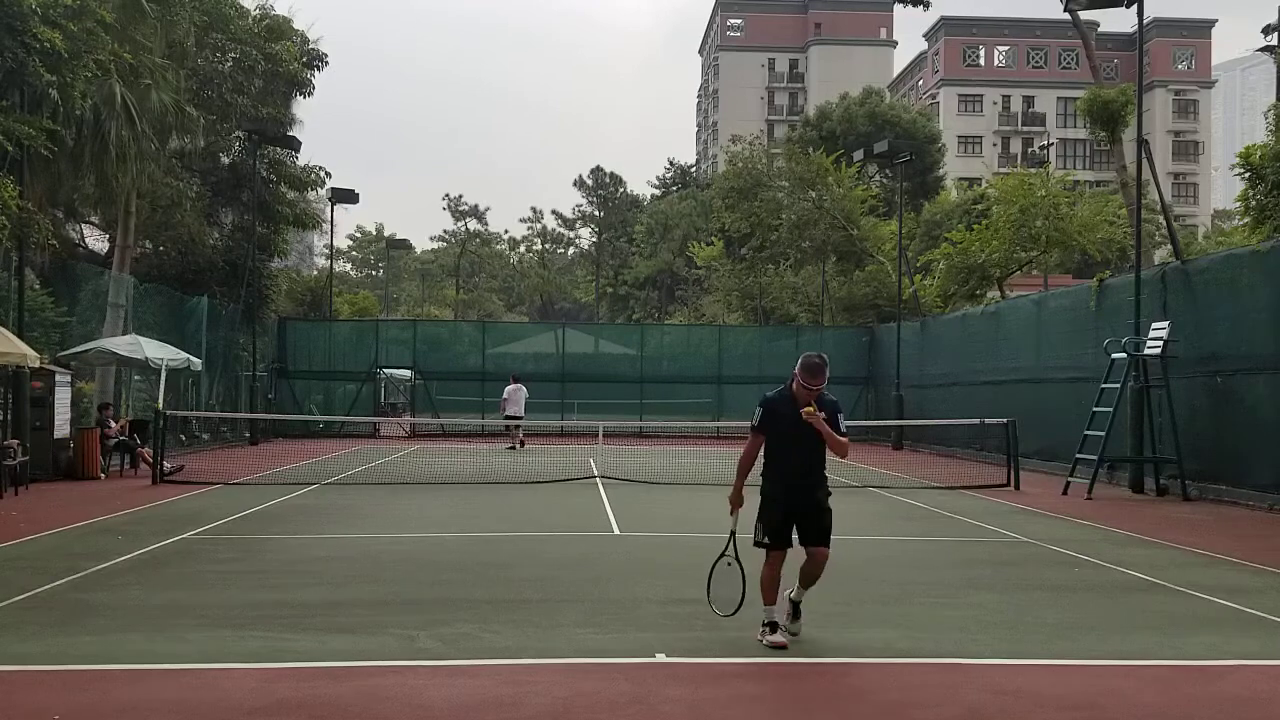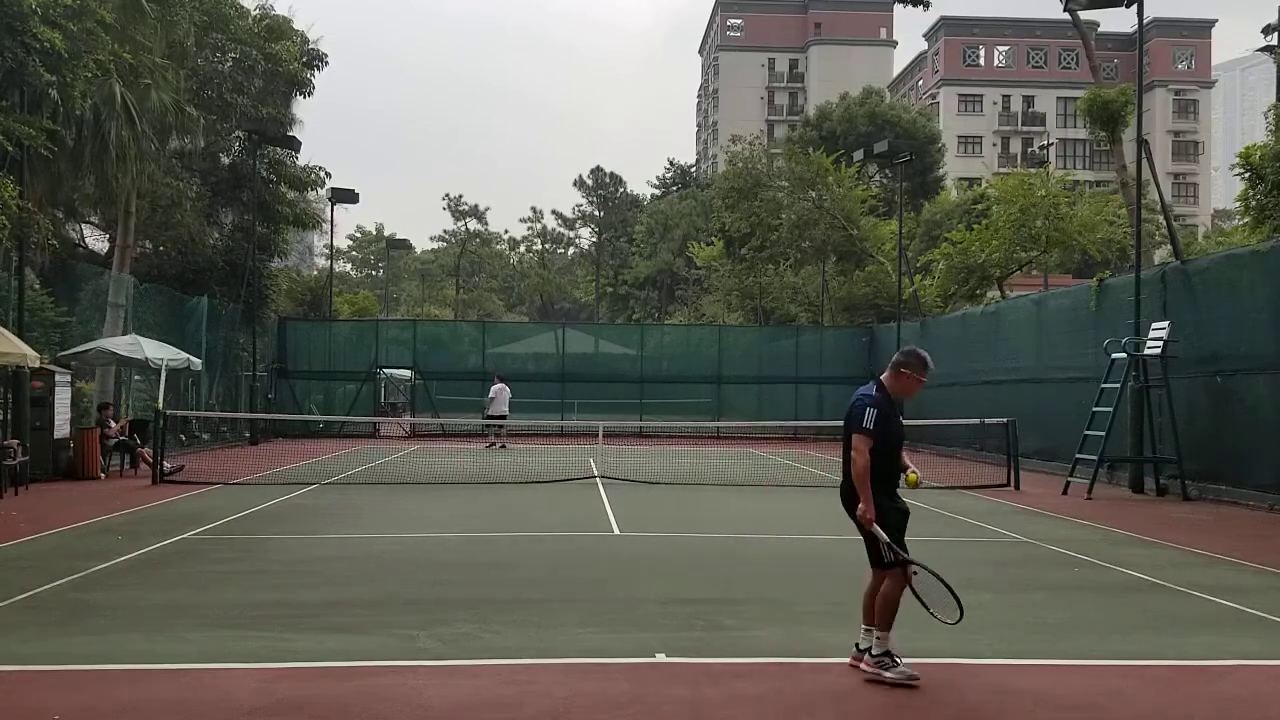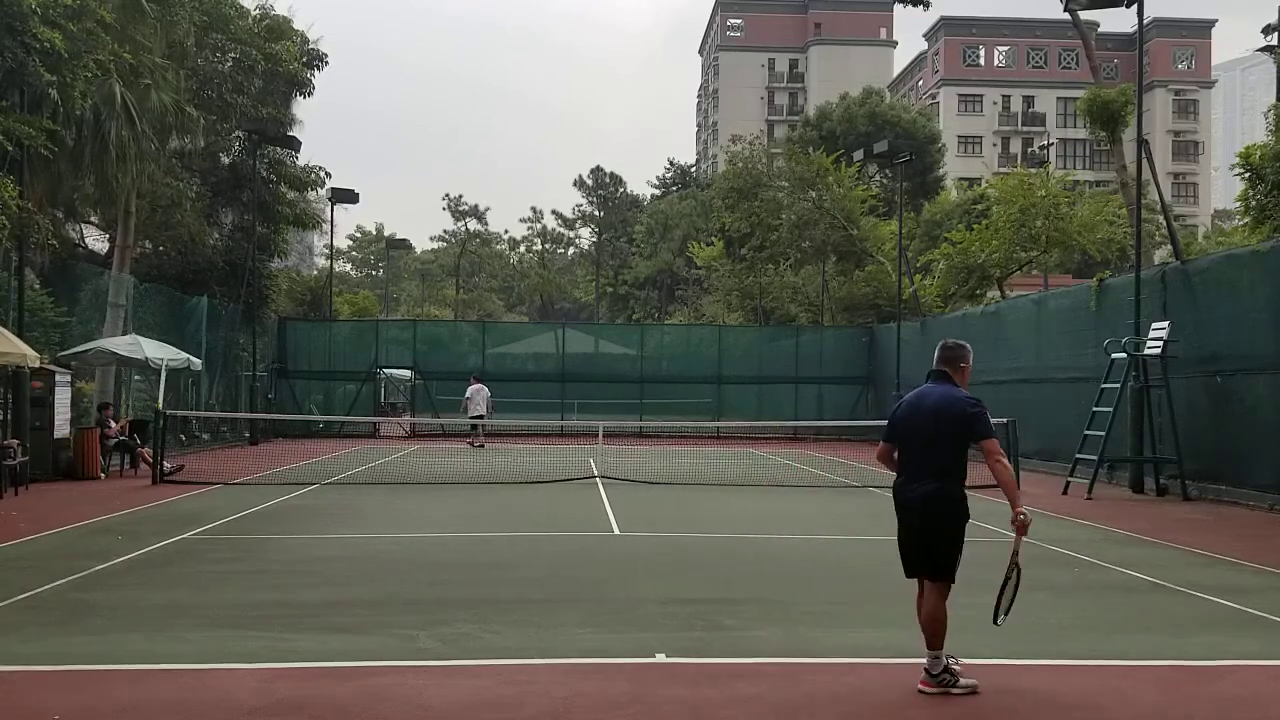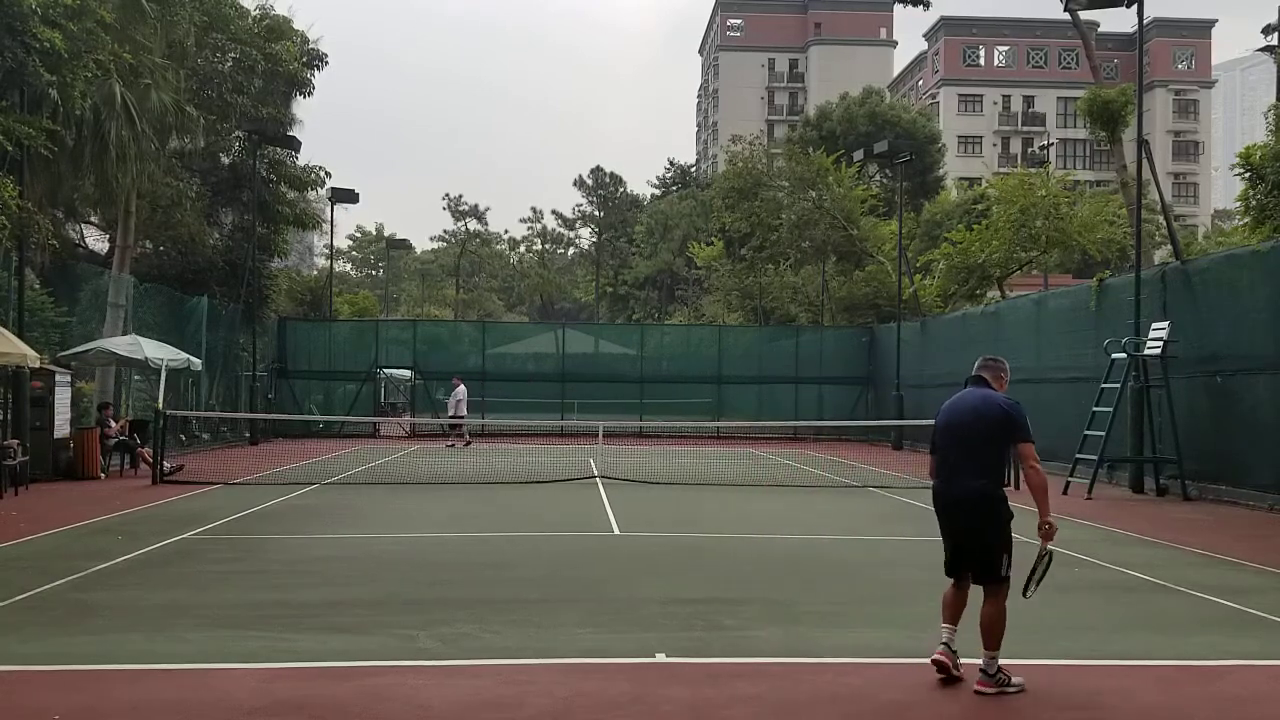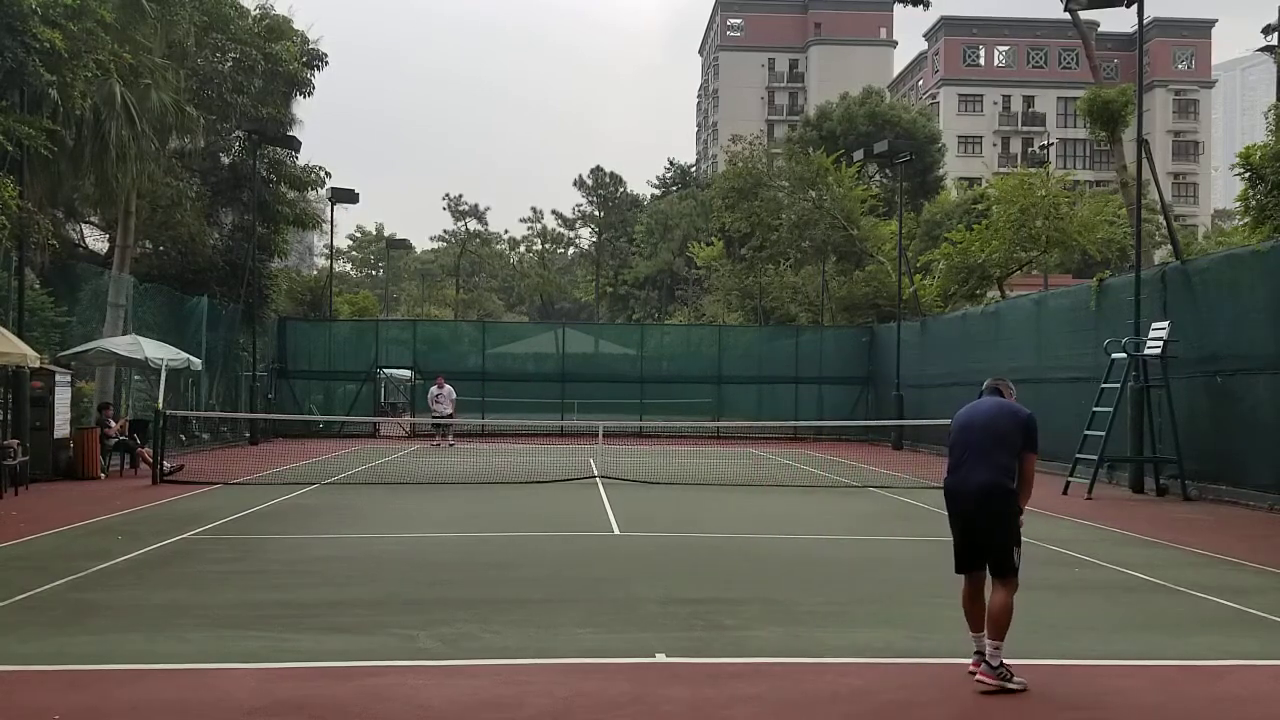
dt=0.7s
person 1, frame 1
left shoulder: (829, 406)
right shoulder: (771, 402)
left elbow: (843, 450)
right elbow: (752, 447)
left wrist: (822, 427)
right wrist: (737, 487)
left hip: (814, 493)
right hip: (777, 493)
left knee: (819, 555)
right knee: (775, 555)
left ankle: (795, 597)
right ankle: (770, 623)
person 1, frame 2
left shoulder: (890, 403)
right shoulder: (869, 401)
right elbow: (859, 453)
left wrist: (907, 466)
right wrist: (865, 502)
left hip: (887, 497)
right hip: (871, 501)
left knee: (883, 573)
right knee: (897, 572)
left ankle: (865, 648)
right ankle: (878, 653)
person 1, frame 3
left shoulder: (907, 402)
right shoulder: (967, 404)
left elbow: (883, 454)
right elbow: (996, 459)
right wrist: (1016, 506)
left hip: (907, 503)
right hip: (943, 505)
left knee: (925, 584)
right knee: (937, 587)
left ankle: (936, 661)
right ankle: (935, 672)
person 1, frame 4
left shoulder: (947, 406)
right shoulder: (1006, 406)
right elbow: (1031, 465)
right wrist: (1045, 513)
left hip: (946, 503)
right hip: (985, 504)
left knee: (959, 580)
right knee: (995, 589)
left ankle: (946, 646)
right ankle: (990, 673)
person 1, frame 5
left shoulder: (962, 413)
right shoulder: (1022, 415)
right elbow: (1026, 477)
right wrist: (1016, 511)
left hip: (957, 496)
right hip: (995, 497)
left knee: (973, 578)
right knee: (1004, 581)
left ankle: (980, 653)
right ankle: (992, 664)
